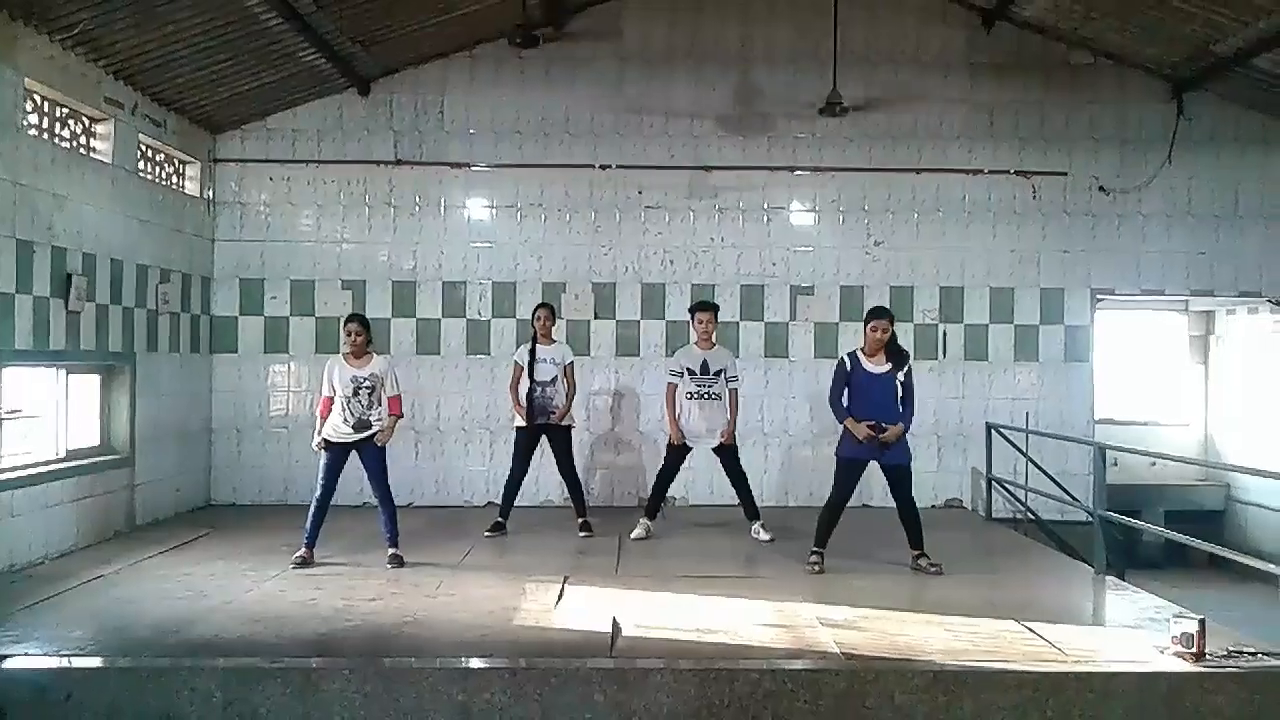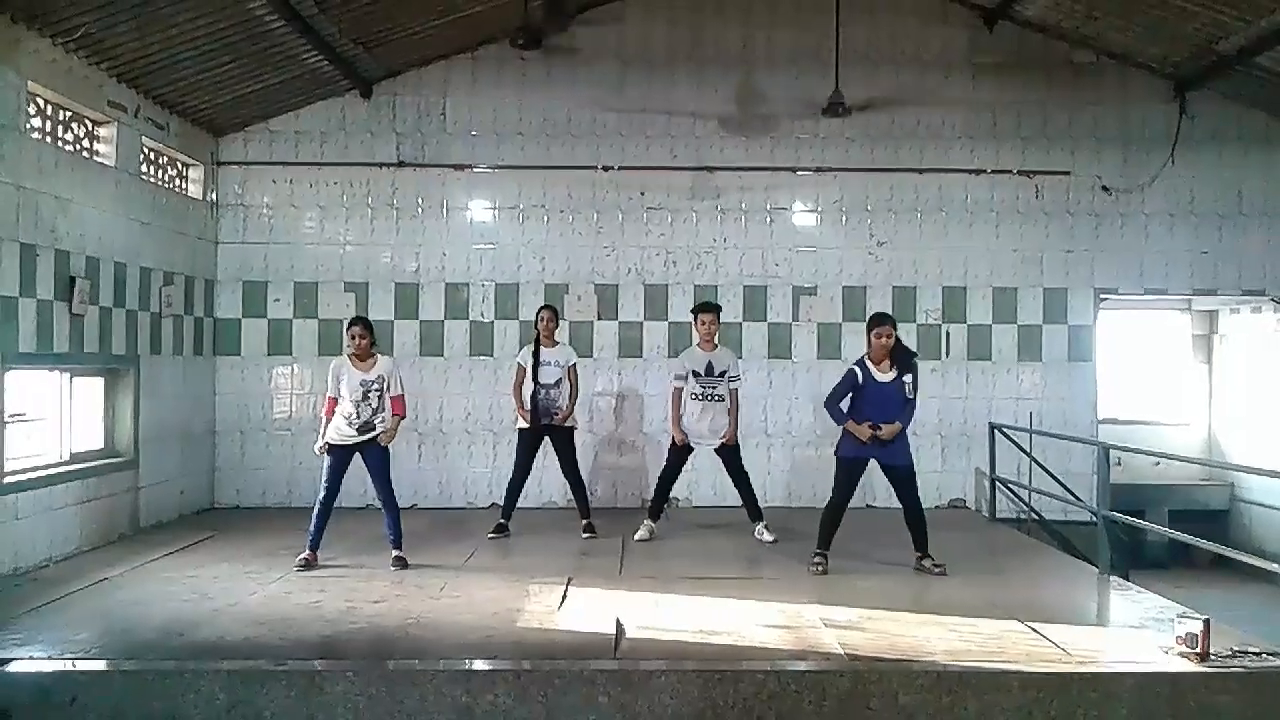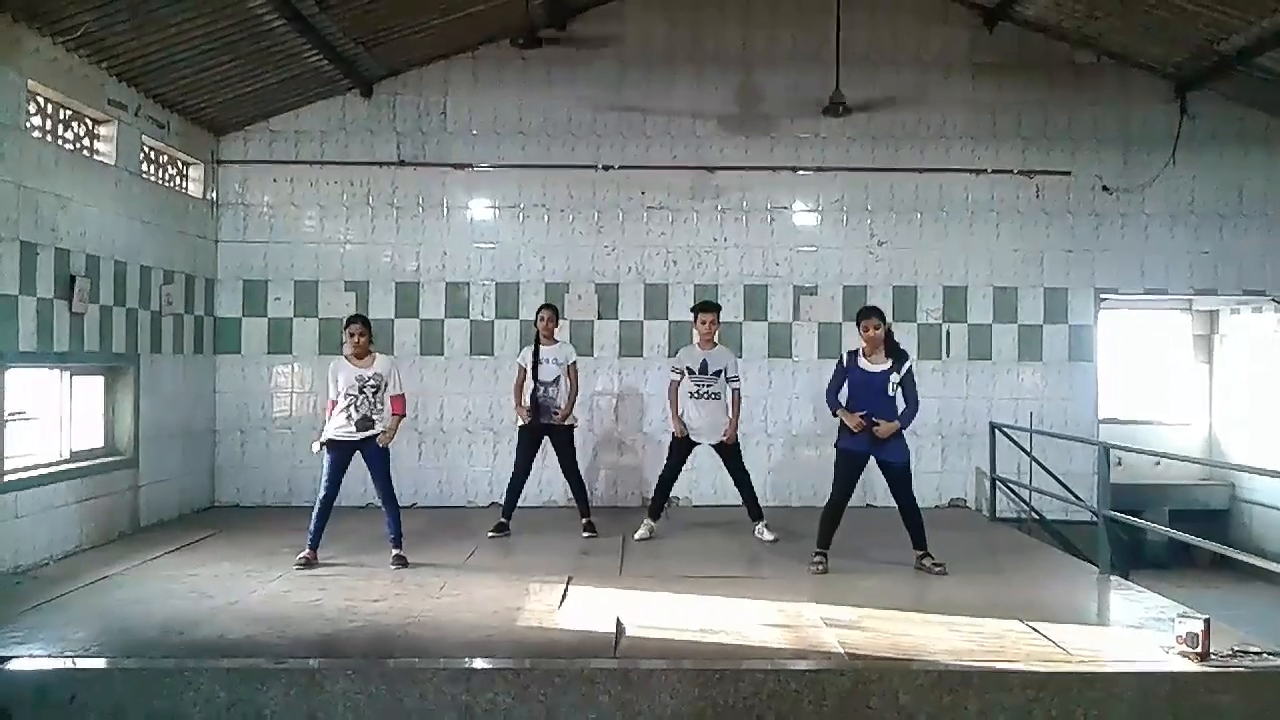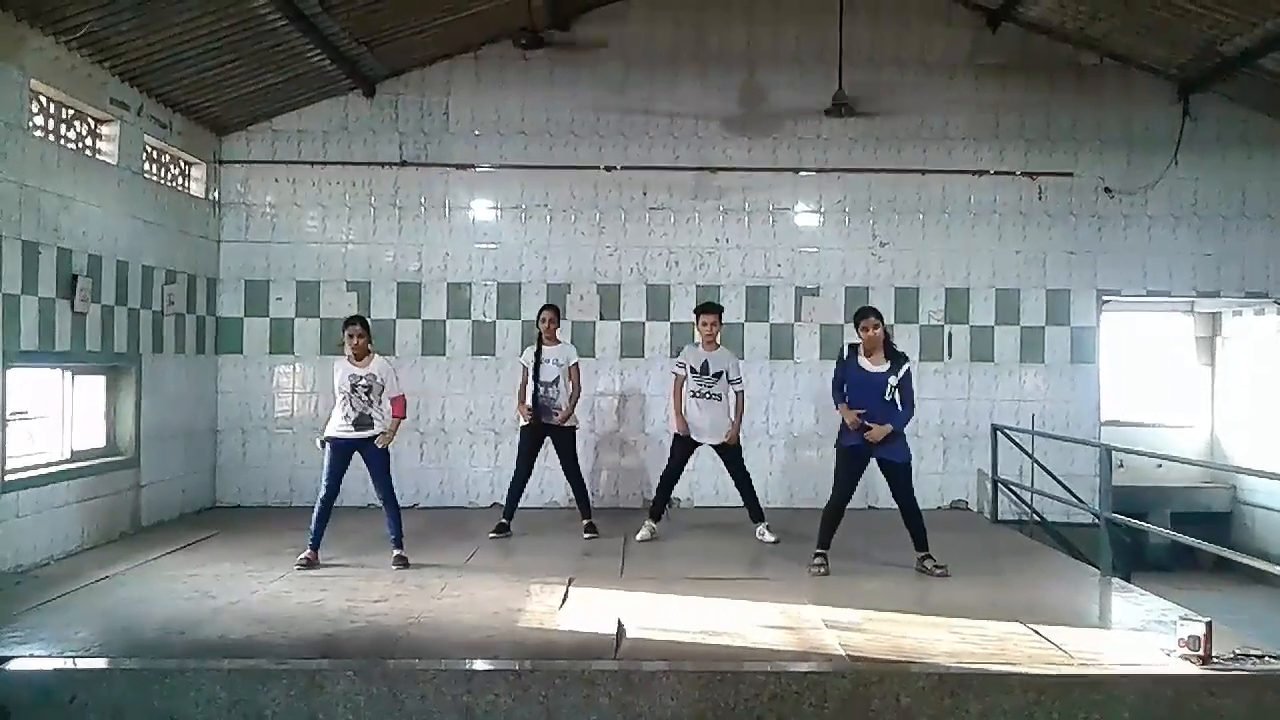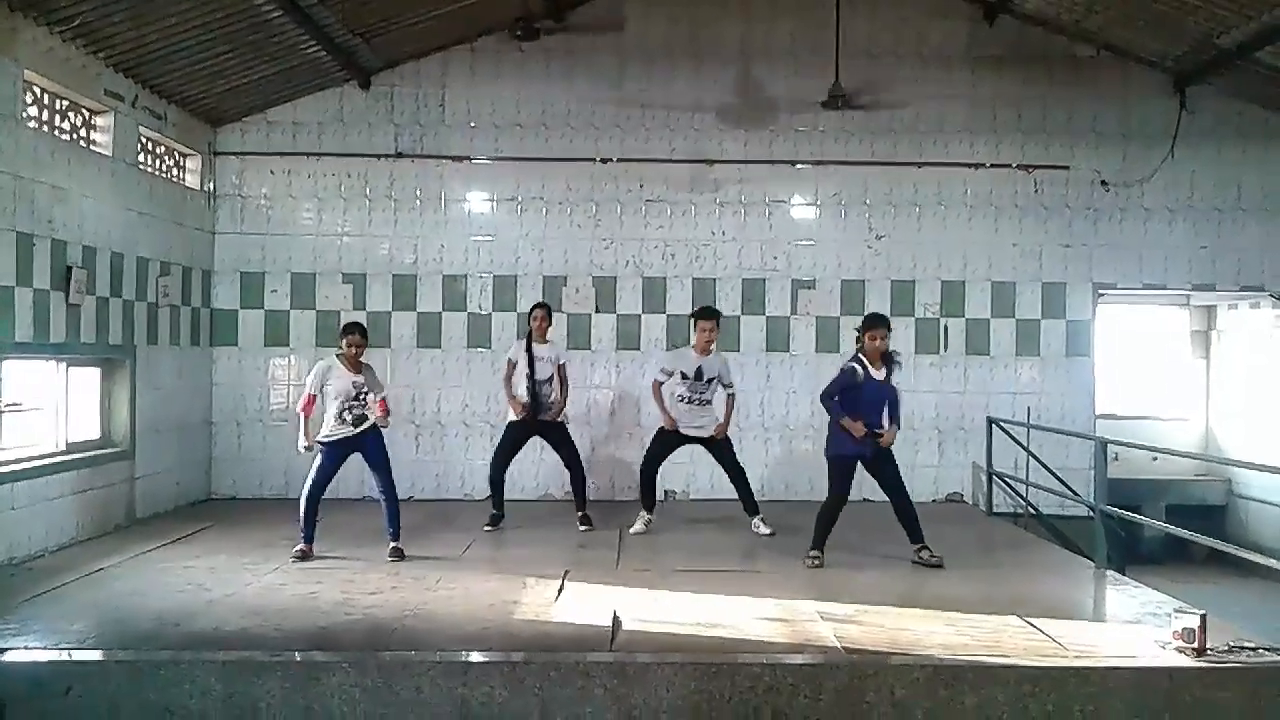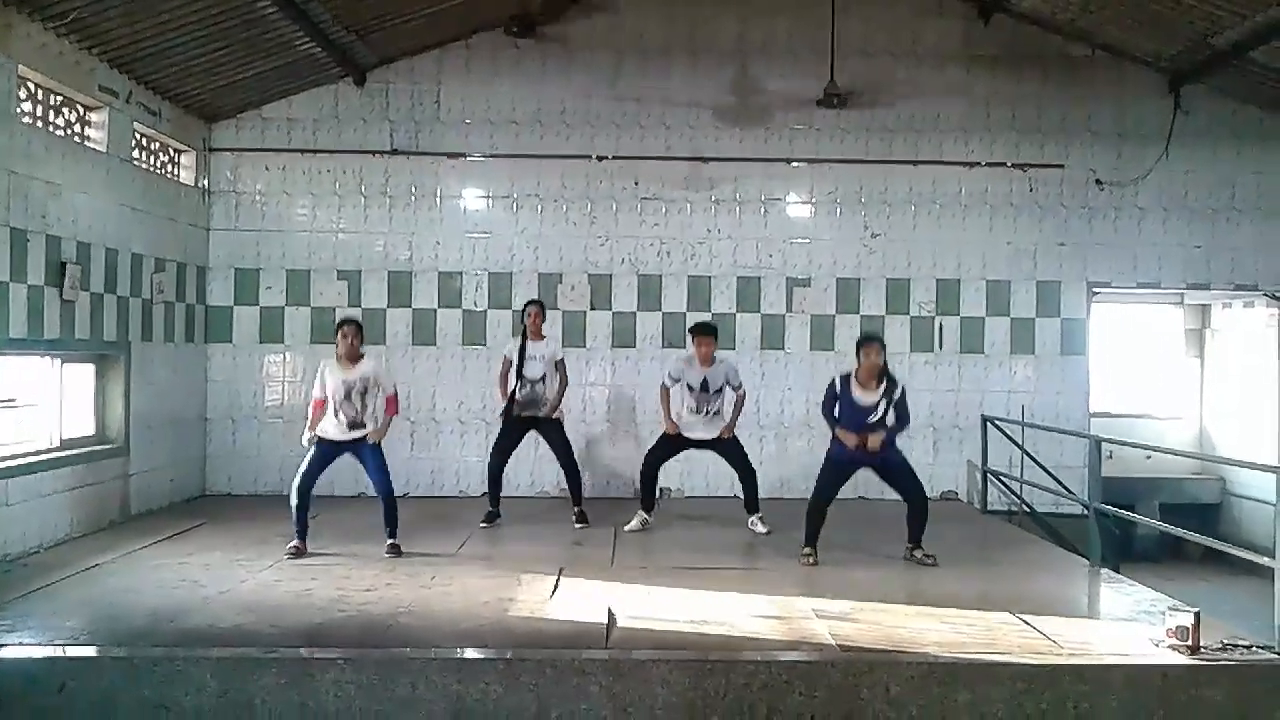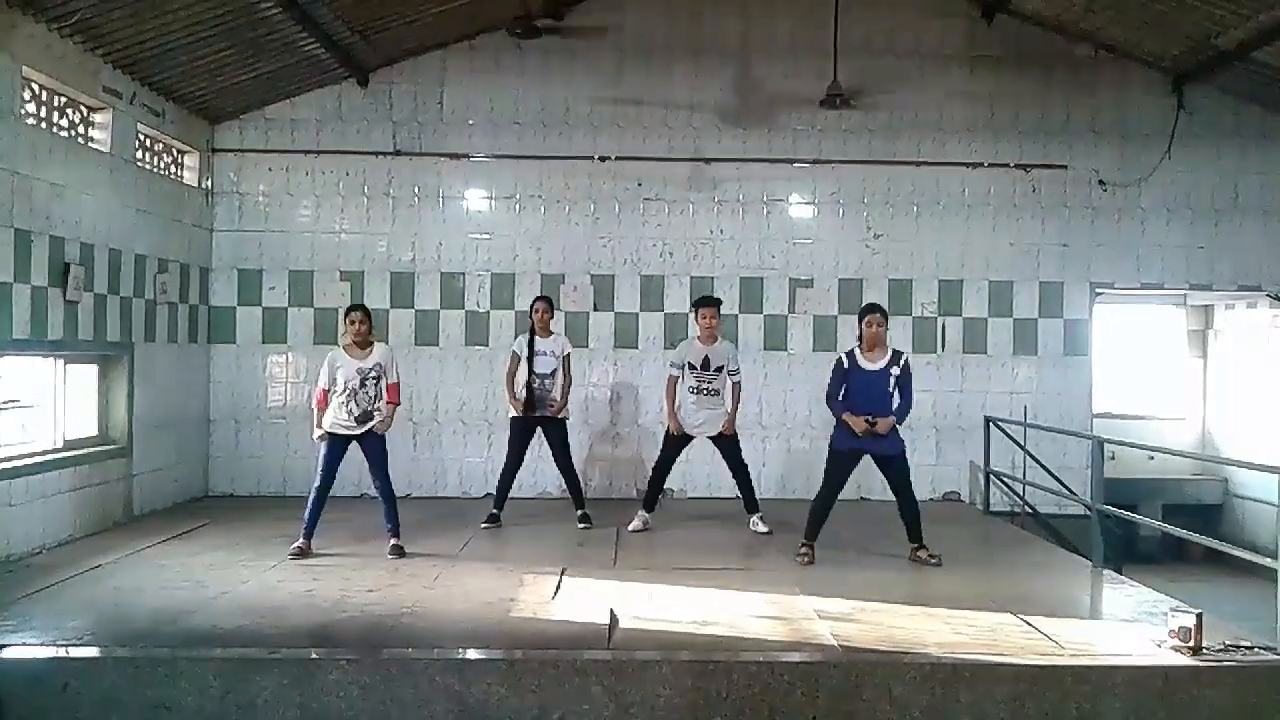
dt=0.5s
person 1, frame 1
left shoulder: (900, 361)
right shoulder: (850, 361)
left elbow: (908, 402)
right elbow: (835, 399)
left wrist: (900, 427)
right wrist: (853, 425)
left hip: (893, 441)
right hip: (856, 440)
left knee: (905, 499)
right knee: (838, 497)
left ankle: (918, 555)
right ankle: (817, 552)
person 1, frame 2
left shoulder: (906, 364)
right shoulder: (859, 370)
left elbow: (910, 403)
right elbow: (831, 402)
left wrist: (897, 426)
right wrist: (854, 428)
left hip: (894, 441)
right hip: (856, 440)
left knee: (911, 500)
right knee: (839, 498)
left ankle: (922, 555)
right ankle: (820, 553)
person 1, frame 3
left shoulder: (900, 361)
right shoulder: (849, 360)
left elbow: (912, 402)
right elbow: (831, 393)
left wrist: (896, 425)
right wrist: (845, 416)
left hip: (890, 438)
right hip: (853, 436)
left knee: (906, 498)
right knee: (839, 496)
left ankle: (922, 555)
right ankle: (820, 552)
person 1, frame 4
left shoulder: (899, 363)
right shoulder: (849, 355)
left elbow: (908, 407)
right elbow: (837, 386)
left wrist: (887, 428)
right wrist: (843, 410)
left hip: (890, 439)
right hip: (854, 436)
left knee: (906, 498)
right knee: (839, 496)
left ankle: (923, 556)
right ankle: (820, 553)
person 1, frame 5
left shoulder: (888, 364)
right shoulder: (855, 368)
right elbow: (827, 397)
left wrist: (894, 428)
right wrist: (849, 424)
left hip: (876, 440)
right hip: (844, 440)
left knee: (899, 493)
right knee: (838, 496)
left ankle: (920, 547)
right ankle: (816, 548)
person 1, frame 6
left shoulder: (894, 387)
right shoulder: (840, 383)
left elbow: (903, 420)
right elbow: (827, 409)
left wrist: (882, 436)
right wrist: (842, 434)
left hip: (883, 451)
right hip: (845, 450)
left knee: (917, 495)
right knee: (822, 495)
left ankle: (914, 547)
right ankle: (809, 546)
person 1, frame 7
left shoulder: (898, 359)
right shoulder: (847, 359)
left elbow: (906, 399)
right elbow: (832, 397)
left wrist: (892, 420)
right wrist: (849, 419)
left hip: (886, 437)
right hip: (848, 436)
left knee: (905, 492)
right knee: (829, 491)
left ankle: (918, 547)
right ankle: (807, 544)
person 2, frame 1
left shoulder: (382, 364)
right shoulder: (334, 364)
left elbow: (394, 401)
right elbow: (325, 402)
left wrist: (389, 428)
right wrist: (318, 433)
left hip: (370, 437)
right hip: (336, 436)
left knee: (382, 492)
right knee: (322, 492)
left ankle: (393, 548)
right ankle: (307, 548)
person 2, frame 2
left shoulder: (387, 364)
right shoulder: (339, 365)
left elbow: (397, 402)
right elbow: (330, 403)
left wrist: (392, 429)
right wrist: (322, 436)
left hip: (373, 438)
right hip: (340, 438)
left knee: (385, 493)
right knee: (326, 494)
left ankle: (397, 550)
right ankle: (310, 551)
person 2, frame 3
left shoulder: (385, 363)
right shoulder: (337, 365)
left elbow: (398, 401)
right elbow: (333, 404)
left wrist: (391, 431)
right wrist: (324, 434)
left hip: (373, 437)
right hip: (340, 437)
left knee: (386, 492)
right knee: (326, 493)
left ankle: (397, 549)
right ankle: (311, 550)
person 2, frame 4
left shoulder: (381, 365)
right shoulder: (339, 365)
left elbow: (398, 402)
left wrist: (390, 432)
right wrist: (325, 432)
left hip: (372, 437)
right hip: (338, 437)
left knee: (385, 493)
right knee: (326, 493)
left ankle: (398, 549)
right ankle: (312, 550)
person 2, frame 5
left shoulder: (368, 371)
right shoulder: (326, 366)
left elbow: (380, 397)
right elbow: (307, 400)
left wrist: (381, 416)
right wrist: (304, 434)
left hip: (368, 433)
right hip: (334, 438)
left knee: (386, 486)
right knee: (311, 491)
left ankle: (394, 541)
right ankle: (306, 543)
person 2, frame 6
left shoulder: (373, 367)
right shoulder: (326, 367)
left elbow: (391, 400)
right elbow: (318, 402)
left wrist: (382, 429)
right wrist: (309, 429)
left hip: (364, 438)
right hip: (329, 437)
left knee: (384, 487)
right knee: (301, 485)
left ankle: (391, 539)
right ankle: (300, 539)
person 2, frame 7
left shoulder: (383, 352)
right shoulder: (335, 357)
left elbow: (393, 389)
right elbow: (322, 393)
left wrist: (388, 418)
right wrist: (317, 425)
left hip: (371, 428)
right hip: (337, 428)
left knee: (382, 483)
right knee: (322, 483)
left ankle: (394, 538)
right ankle: (305, 539)
person 3, frame 1
left shoulder: (726, 356)
right shoulder: (682, 355)
left elbow: (733, 392)
right elbow: (671, 391)
left wrist: (731, 427)
right wrist: (673, 425)
left hip: (719, 430)
right hip: (685, 429)
left knee: (737, 475)
right knee: (666, 473)
left ankle: (756, 523)
right ankle: (646, 520)
person 3, frame 2
left shoulder: (728, 357)
right shoulder: (686, 357)
left elbow: (733, 394)
right elbow: (677, 392)
left wrist: (733, 427)
right wrist: (675, 427)
left hip: (721, 430)
right hip: (688, 430)
left knee: (740, 476)
right knee: (668, 474)
left ankle: (759, 524)
right ankle: (650, 522)
person 3, frame 3
left shoulder: (727, 356)
right shoulder: (684, 354)
left elbow: (735, 392)
right elbow: (673, 387)
left wrist: (734, 424)
right wrist: (675, 419)
left hip: (721, 428)
right hip: (687, 427)
left knee: (740, 474)
right knee: (669, 473)
left ankle: (759, 523)
right ankle: (650, 521)
person 3, frame 4
left shoulder: (729, 358)
right shoulder: (688, 352)
left elbow: (738, 393)
right elbow: (678, 383)
left wrist: (736, 426)
right wrist: (678, 415)
left hip: (722, 429)
right hip: (689, 427)
left knee: (740, 476)
right knee: (670, 473)
left ankle: (760, 524)
right ankle: (651, 522)
person 3, frame 5
left shoulder: (720, 362)
right shoulder: (677, 356)
left elbow: (730, 393)
right elbow: (657, 384)
left wrist: (726, 423)
right wrist: (665, 414)
left hip: (709, 426)
right hip: (677, 424)
left knee: (734, 469)
right knee: (649, 464)
left ankle: (755, 517)
right ankle: (646, 514)
person 3, frame 6
left shoulder: (727, 368)
right shoulder: (683, 364)
left elbow: (740, 394)
right elbow: (665, 387)
left wrist: (732, 424)
right wrist: (667, 419)
left hip: (717, 431)
right hip: (683, 429)
left knee: (745, 468)
right knee: (650, 462)
left ankle: (754, 516)
right ankle: (645, 513)
person 3, frame 7
left shoulder: (728, 349)
right shoulder: (685, 348)
left elbow: (736, 384)
right elbow: (672, 382)
left wrist: (732, 418)
right wrist: (671, 417)
left hip: (718, 421)
right hip: (685, 420)
left knee: (738, 467)
right knee: (662, 465)
left ankle: (755, 515)
right ankle: (645, 513)
person 4, frame 1
left shoulder: (563, 350)
right shoulder: (524, 350)
left elbow: (571, 384)
right elbow: (514, 383)
left wrist: (566, 408)
right wrist: (517, 406)
left hip: (557, 419)
right hip: (528, 419)
left knee: (568, 470)
right knee: (517, 471)
left ankle: (582, 519)
right ankle: (501, 520)
person 4, frame 2
left shoulder: (566, 351)
right shoulder: (527, 352)
left elbow: (574, 385)
right elbow: (517, 385)
left wrist: (569, 410)
right wrist: (520, 409)
left hip: (560, 420)
right hip: (531, 421)
left knee: (571, 471)
right knee: (519, 472)
left ankle: (586, 520)
right ankle: (504, 521)
person 4, frame 3
left shoulder: (566, 349)
right shoulder: (528, 352)
left elbow: (574, 384)
right elbow: (519, 383)
left wrist: (568, 409)
right wrist: (518, 406)
left hip: (559, 420)
right hip: (531, 419)
left knee: (571, 470)
right knee: (520, 471)
left ankle: (586, 519)
right ankle: (504, 520)
person 4, frame 4
left shoulder: (568, 350)
right shoulder: (530, 351)
left elbow: (576, 385)
right elbow: (523, 383)
left wrist: (569, 410)
right wrist: (520, 405)
left hip: (561, 420)
right hip: (533, 419)
left knee: (572, 471)
right knee: (521, 471)
left ankle: (587, 520)
right ankle: (505, 521)
person 4, frame 5
left shoulder: (555, 350)
right shoulder: (519, 346)
left elbow: (563, 381)
right elbow: (507, 377)
left wrist: (561, 403)
right wrist: (512, 401)
left hip: (550, 417)
right hip: (522, 416)
left knee: (574, 463)
right knee: (498, 463)
left ankle: (581, 512)
right ankle: (497, 512)
person 4, frame 6
left shoulder: (553, 345)
right shoulder: (515, 346)
left elbow: (563, 377)
right elbow: (503, 375)
left wrist: (556, 401)
right wrist: (506, 400)
left hip: (547, 413)
right hip: (518, 413)
left knee: (567, 460)
right knee: (496, 460)
left ankle: (577, 508)
right ankle: (493, 509)
person 4, frame 7
left shoulder: (561, 341)
right shoulder: (522, 340)
left elbow: (567, 376)
right elbow: (510, 373)
left wrist: (563, 401)
right wrist: (512, 399)
left hip: (553, 411)
right hip: (524, 411)
left knee: (564, 462)
right knee: (512, 462)
left ankle: (581, 510)
right ankle: (496, 511)
